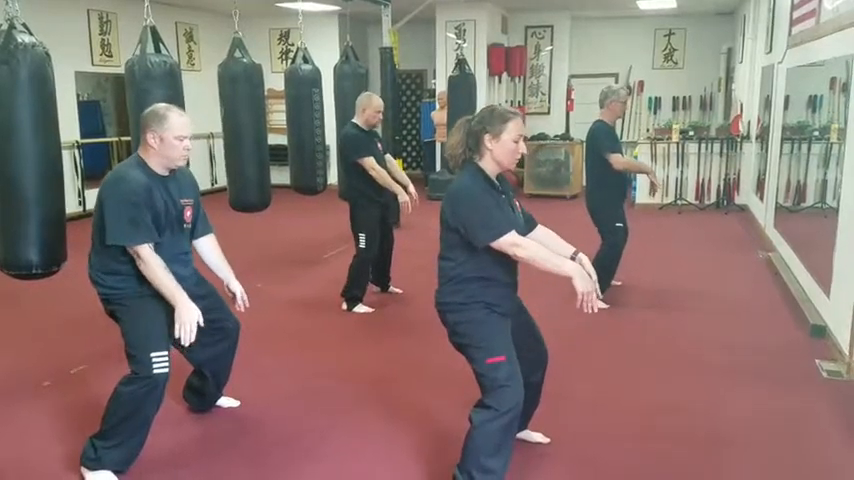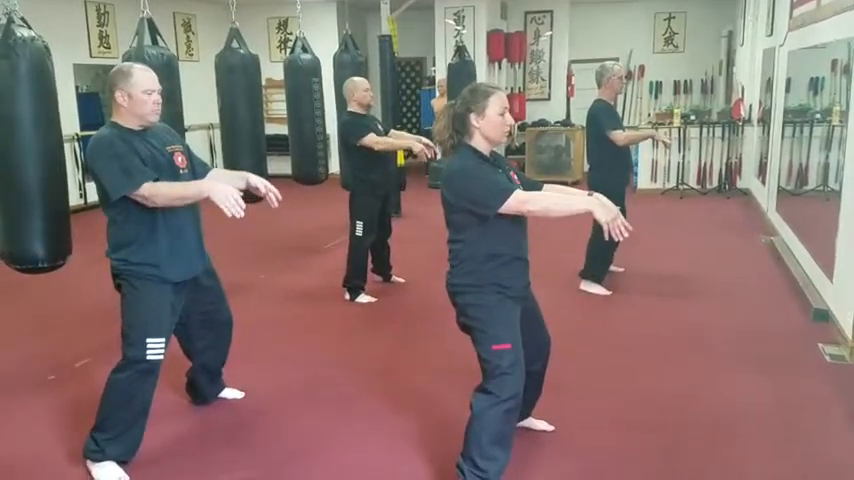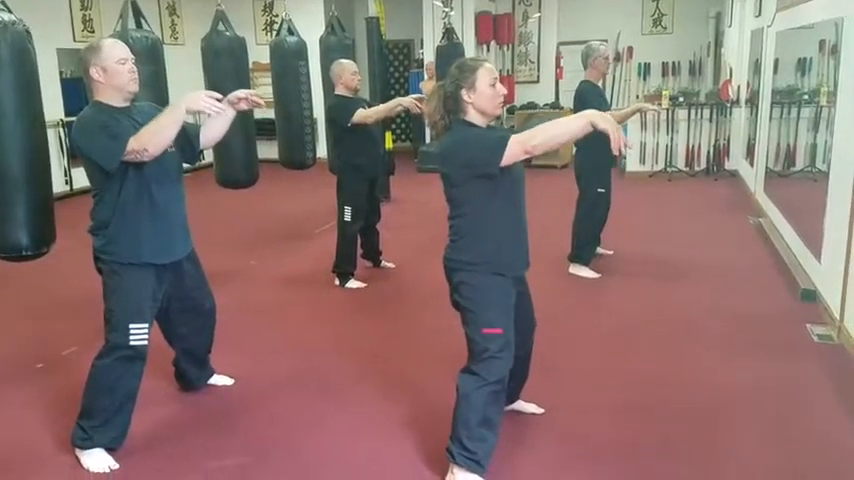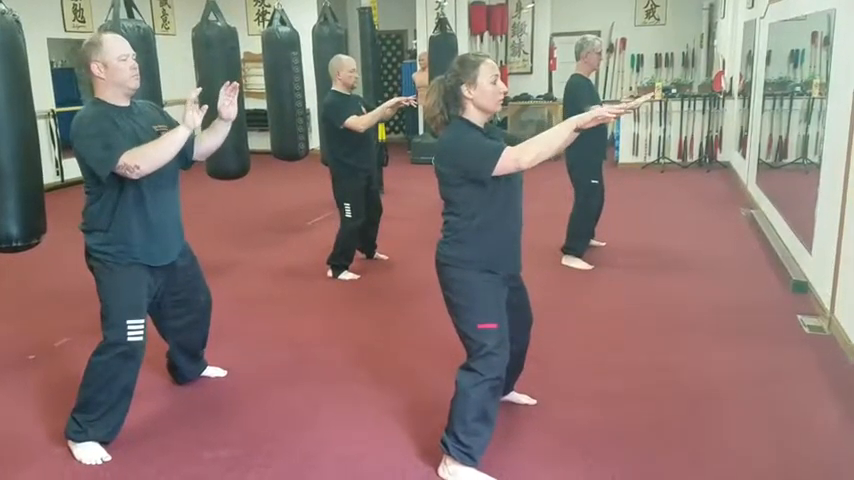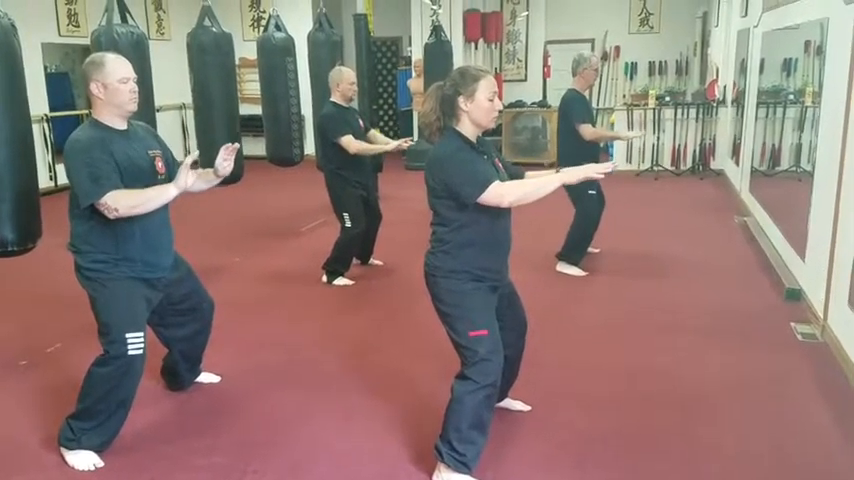
dt=1s
person 1, frame 1
left shoulder: (184, 178)
right shoulder: (126, 183)
left elbow: (203, 235)
right elbow: (142, 253)
left wrist: (230, 279)
right wrist: (180, 303)
left hip: (180, 278)
right hip: (131, 288)
left knee: (224, 328)
right knee: (151, 372)
left ankle: (203, 395)
person 1, frame 2
left shoulder: (165, 134)
right shoulder: (106, 145)
left elbow: (203, 174)
right elbow: (149, 194)
left wrist: (242, 178)
right wrist: (209, 189)
left hip: (192, 261)
right hip: (146, 271)
left knee: (215, 325)
right knee: (142, 360)
left ankle: (207, 387)
person 1, frame 3
left shoulder: (149, 111)
right shoulder: (91, 123)
left elbow: (198, 142)
right elbow: (142, 149)
left wrist: (228, 109)
right wrist: (183, 105)
left hip: (174, 245)
right hip: (128, 256)
left knee: (197, 313)
right knee: (126, 346)
left ankle: (195, 373)
right ankle: (91, 439)
person 1, frame 4
left shoulder: (150, 111)
right shoulder: (91, 122)
left elbow: (193, 153)
right elbow: (134, 165)
left wrist: (223, 121)
right wrist: (184, 126)
left hip: (169, 244)
right hip: (120, 254)
left knee: (194, 306)
right knee: (123, 342)
left ankle: (189, 367)
right ankle: (84, 433)
person 1, frame 5
left shoulder: (145, 133)
right shoulder: (84, 145)
left elbow: (179, 181)
right elbow: (114, 205)
left wrist: (215, 174)
right wrist: (174, 187)
left hip: (160, 259)
right hip: (112, 269)
left knee: (197, 311)
right knee: (125, 354)
left ankle: (182, 373)
right ankle: (78, 439)
person 2, frame 1
left shoulder: (498, 184)
right shoulder: (466, 192)
left elbow: (533, 228)
right elbow: (514, 245)
left wrist: (577, 255)
right wrist: (572, 271)
left hip: (501, 297)
right hip: (471, 305)
left knee: (533, 359)
right knee: (504, 393)
left ankle: (513, 427)
person 2, frame 2
left shoulder: (495, 162)
right shoulder: (463, 171)
left elbow: (541, 188)
right elbow: (526, 203)
left wrist: (591, 196)
right wrist: (590, 204)
left hip: (511, 281)
right hip: (482, 289)
left knee: (536, 348)
right knee: (504, 377)
left ankle: (517, 414)
person 2, frame 3
left shoulder: (489, 136)
right shoulder: (461, 144)
left elbow: (535, 143)
right elbow: (531, 144)
left wrist: (590, 121)
right wrist: (592, 117)
left hip: (505, 263)
right hip: (478, 269)
left knee: (520, 334)
right knee: (490, 357)
left ankle: (506, 397)
person 2, frame 4
left shoulder: (488, 134)
right shoulder: (457, 142)
left elbow: (528, 151)
right elbow: (521, 158)
left wrist: (583, 123)
right wrist: (576, 121)
left hip: (498, 262)
right hip: (469, 268)
left knee: (517, 327)
right knee: (488, 353)
left ankle: (500, 389)
person 2, frame 5
left shoulder: (481, 148)
right shoulder: (448, 156)
left elbow: (519, 177)
right elbow: (504, 196)
left wrist: (565, 171)
right wrist: (567, 176)
left hip: (488, 271)
right hip: (458, 278)
left knee: (513, 330)
right knee: (483, 361)
left ankle: (494, 396)
person 3, frame 1
left shoulder: (606, 129)
right shoulder: (600, 130)
left elbow: (618, 162)
right elbow: (618, 163)
left wrist: (643, 170)
right wrist: (647, 169)
left hip: (610, 197)
right hip: (601, 198)
left knee: (619, 237)
right knee: (613, 242)
left ankle: (603, 277)
person 3, frame 2
left shoulder: (607, 107)
right shoulder: (600, 109)
right elbow: (620, 138)
right wrist: (651, 134)
left hip: (613, 177)
right hip: (604, 178)
right knee: (605, 226)
left ankle: (603, 263)
right ankle: (589, 278)
person 3, frame 3
left shoulder: (593, 89)
right shoulder: (586, 91)
right elbow: (609, 119)
left wrist: (632, 111)
right wrist: (637, 107)
left hip: (598, 159)
right hip: (590, 160)
left knee: (600, 204)
right knee: (589, 206)
left ankle: (591, 245)
right ankle: (577, 261)
person 3, frame 4
left shoulder: (584, 82)
right shoulder: (577, 84)
left hip: (590, 152)
right hip: (581, 154)
left knee: (595, 197)
right knee: (586, 199)
left ankle: (585, 237)
right ankle: (571, 253)
person 3, frame 5
left shoulder: (579, 98)
right shoulder: (573, 99)
left elbow: (589, 132)
right elbow: (588, 133)
left wrist: (613, 135)
right wrist: (619, 135)
left hip: (583, 165)
right hip: (574, 167)
left knee: (596, 204)
right knee: (588, 210)
left ankle: (581, 244)
right ankle: (566, 260)
person 4, frame 1
left shoulder: (372, 134)
right shoulder: (351, 136)
left elbow: (389, 161)
right elbow: (373, 169)
left wrist: (408, 184)
right wrist: (399, 192)
left hip: (380, 199)
right hip: (363, 202)
left knee: (386, 243)
right knee: (366, 250)
left ankle: (382, 283)
right ankle: (351, 300)
person 4, frame 2
left shoulder: (370, 119)
right shoulder: (349, 122)
left elbow: (393, 133)
right elbow: (377, 144)
left wrist: (418, 138)
right wrist: (411, 145)
left hip: (381, 186)
right hip: (364, 190)
left knee: (382, 232)
right knee: (362, 237)
left ankle: (383, 272)
right ankle: (353, 289)
person 4, frame 3
left shoulder: (359, 101)
right shoulder: (337, 106)
left elbow: (385, 112)
right elbow: (369, 116)
left wrist: (405, 102)
right wrist: (399, 101)
left hip: (370, 171)
right hip: (352, 174)
left knee: (371, 217)
right knee: (350, 223)
left ankle: (373, 257)
right ankle: (343, 275)
person 4, frame 4
left shoulder: (355, 99)
right shoulder: (332, 103)
left elbow: (380, 116)
right elbow: (360, 125)
left wrist: (396, 106)
right wrist: (386, 104)
left hip: (366, 167)
right hip: (347, 171)
left knee: (373, 210)
right knee: (353, 219)
left ankle: (368, 249)
right ankle: (337, 267)
person 4, frame 5
left shoulder: (352, 112)
right shoulder: (330, 115)
left elbow: (371, 134)
right elbow: (352, 147)
left wrist: (394, 143)
right wrist: (387, 147)
left hip: (361, 177)
right hip: (342, 181)
left knee: (373, 217)
right knee: (353, 227)
left ankle: (363, 256)
right ankle: (332, 273)
